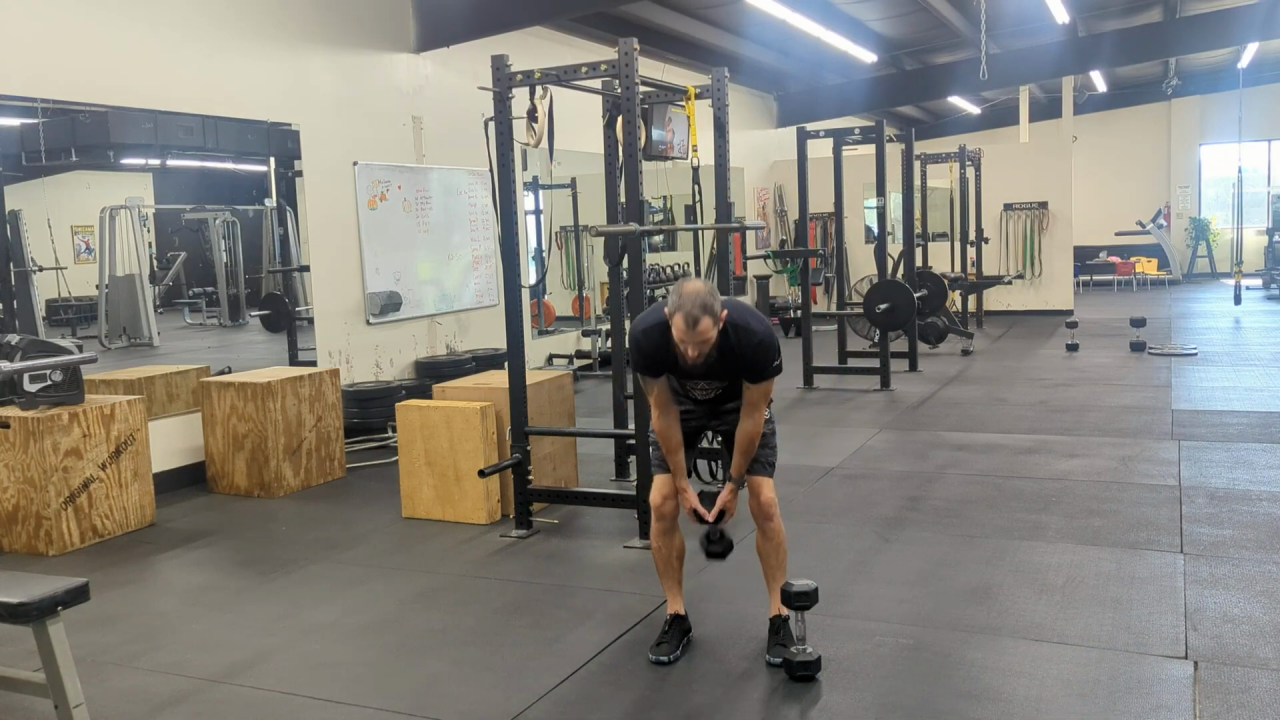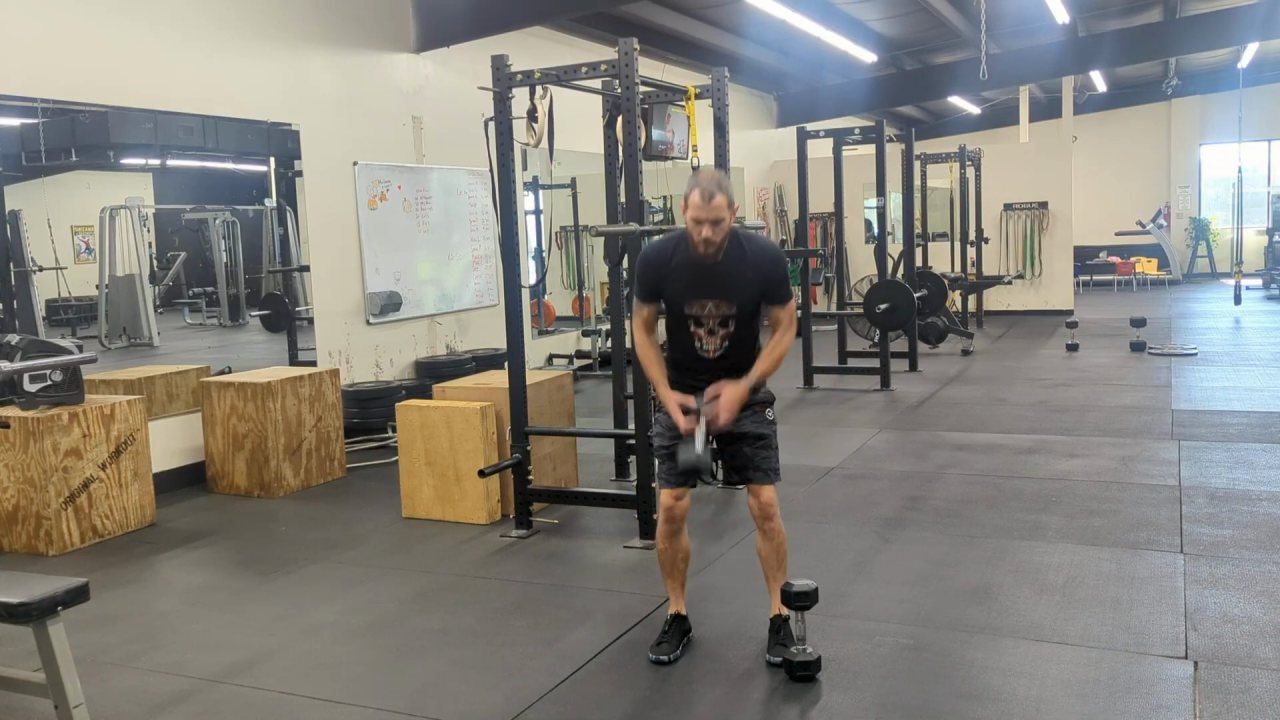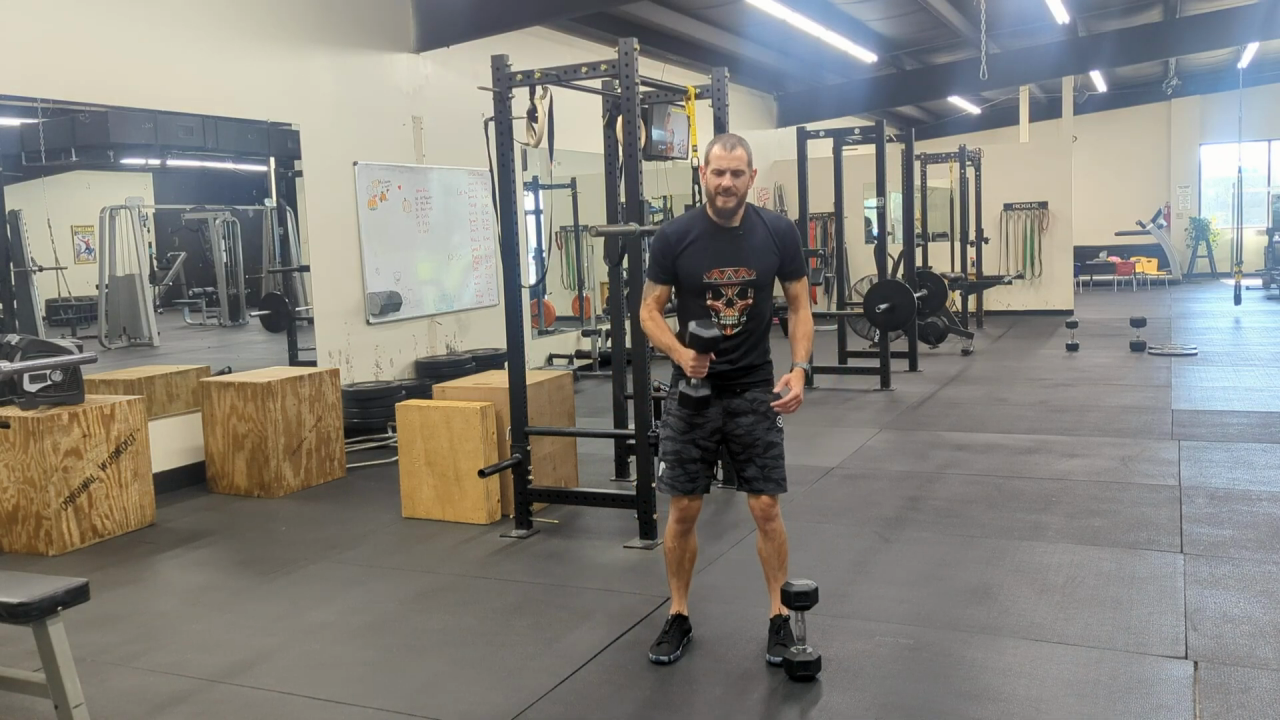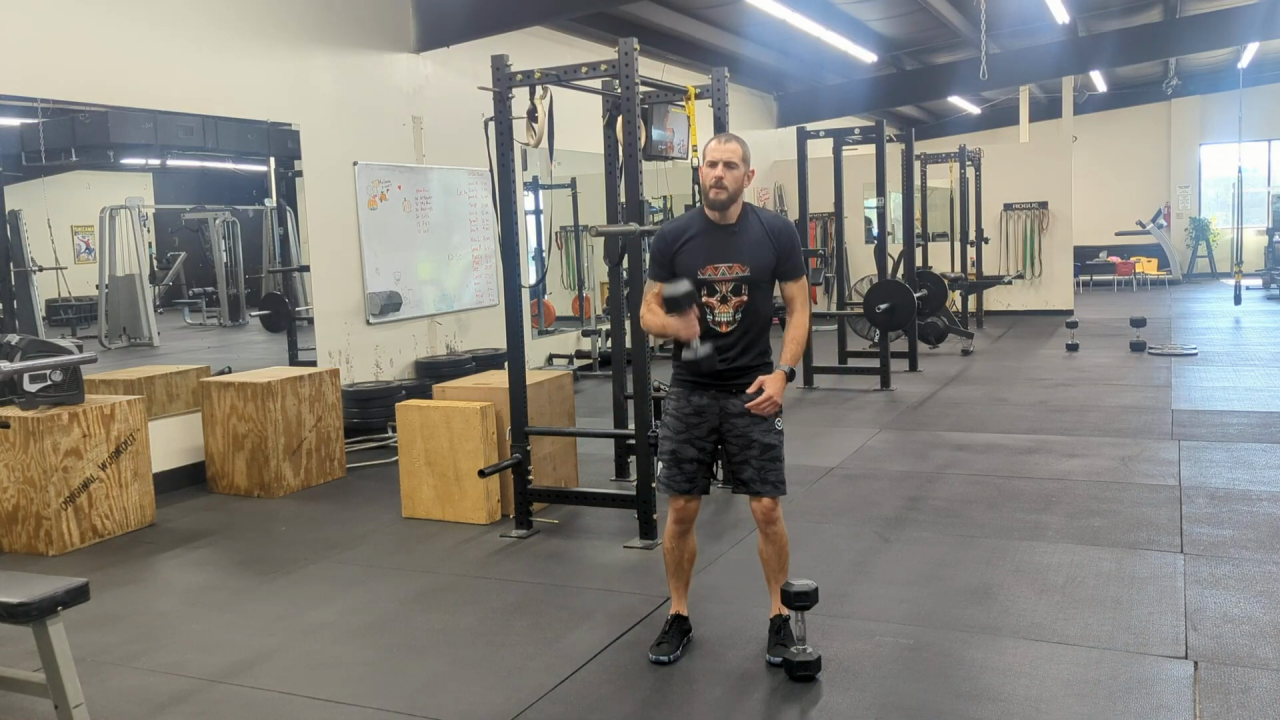
dt=0.5s
person 1, frame 1
left shoulder: (756, 335)
right shoulder: (646, 334)
left elbow: (752, 414)
right elbow: (663, 412)
left wrist: (734, 485)
right wrist: (683, 485)
left hip: (739, 400)
right hip: (681, 402)
left knee: (763, 502)
right knee: (662, 502)
left ankle: (779, 617)
right ankle: (676, 616)
person 1, frame 2
left shoulder: (763, 257)
right shoulder: (657, 258)
left elbow: (784, 327)
right elbow: (642, 329)
left wrist: (744, 388)
right wrist: (668, 396)
left hip: (744, 394)
right hip: (683, 394)
left knee: (764, 505)
right knee: (672, 508)
left ankle: (780, 616)
right ankle: (677, 616)
person 1, frame 3
left shoulder: (778, 232)
right shoulder: (674, 236)
left elbow: (799, 304)
right elbow: (649, 310)
left wrist: (799, 369)
right wrist: (680, 354)
left hip: (755, 392)
left knee: (765, 509)
right knee: (683, 510)
left ankle: (780, 617)
right ankle: (678, 616)
person 1, frame 4
left shoulder: (775, 232)
right shoulder: (673, 235)
left elbow: (798, 309)
right elbow: (647, 315)
left wrist: (782, 373)
right wrist: (674, 326)
left hip: (752, 392)
right hip: (690, 393)
left knee: (767, 510)
right knee: (681, 511)
left ankle: (780, 617)
right ankle: (678, 617)
